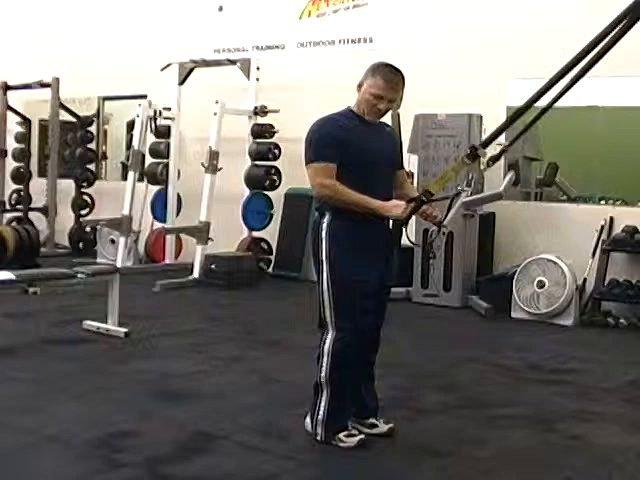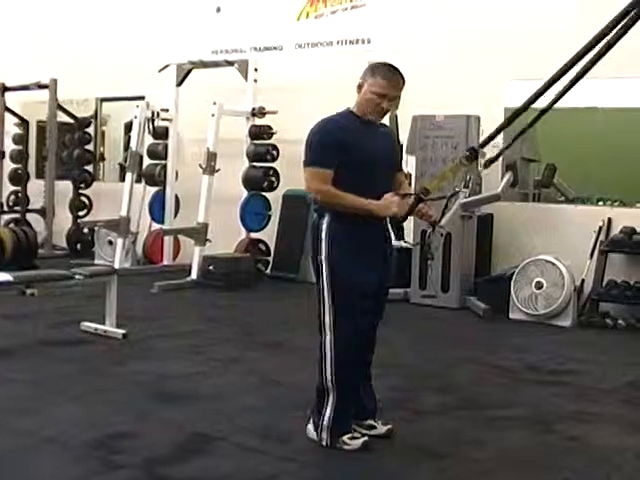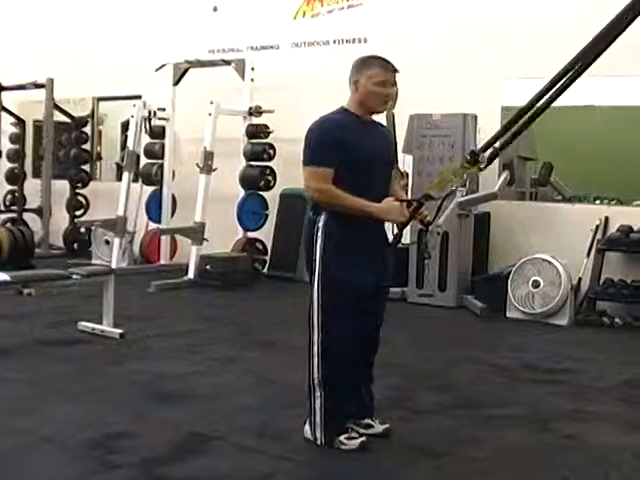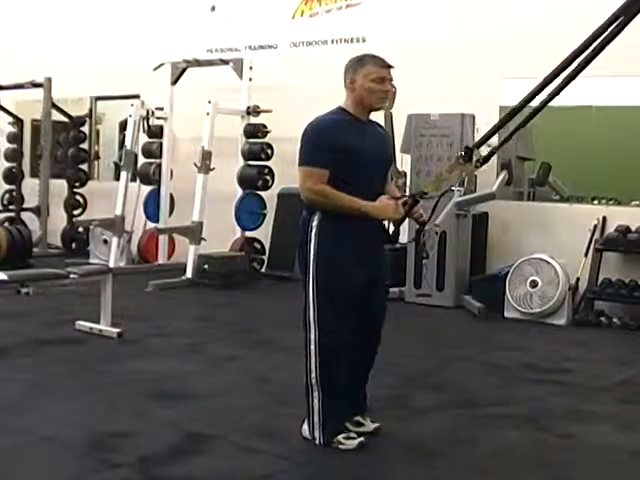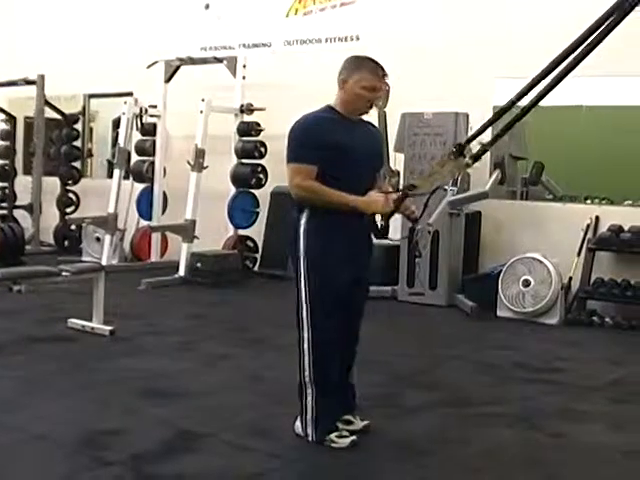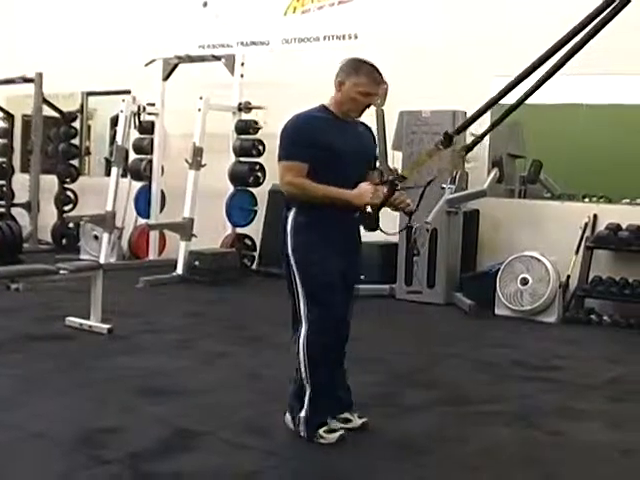
dt=0.2s
person 1, frame 1
left shoulder: (389, 136)
right shoulder: (329, 129)
left elbow: (399, 182)
right elbow: (322, 185)
left wrist: (420, 205)
right wrist: (382, 206)
left hip: (377, 239)
right hip: (340, 237)
left knee: (368, 329)
right knee: (342, 329)
left ankle: (362, 410)
right ankle: (326, 418)
person 1, frame 2
left shoulder: (388, 136)
right shoulder: (330, 131)
left elbow: (397, 182)
right elbow: (318, 188)
left wrist: (413, 204)
right wrist: (377, 207)
left hip: (375, 240)
right hip: (340, 239)
left knee: (365, 331)
right knee: (341, 332)
left ankle: (361, 411)
right ankle: (329, 423)
person 1, frame 3
left shoulder: (383, 134)
right shoulder: (328, 129)
right elbow: (316, 189)
left wrist: (404, 205)
right wrist: (376, 209)
left hip: (372, 241)
right hip: (335, 240)
left knee: (367, 331)
right knee: (332, 333)
left ankle: (358, 411)
right ankle: (325, 423)
person 1, frame 4
left shoulder: (380, 135)
right shoulder: (324, 129)
right elbow: (311, 189)
left wrist: (401, 204)
right wrist: (371, 208)
left hip: (369, 241)
right hip: (330, 241)
left knee: (368, 329)
right knee: (328, 334)
left ankle: (352, 409)
right ankle: (323, 423)
person 1, frame 5
left shoulder: (372, 134)
right shoulder: (312, 127)
right elbow: (299, 185)
left wrist: (395, 202)
right wrist: (360, 202)
left hip: (357, 237)
right hip: (319, 237)
left knee: (347, 328)
right knee: (321, 330)
left ankle: (340, 406)
right ankle: (316, 420)
person 1, frame 6
left shoulder: (364, 134)
right shoulder: (304, 126)
left elbow: (368, 182)
right elbow: (290, 182)
left wrist: (390, 198)
right wrist: (350, 196)
left hip: (346, 233)
right hip: (309, 232)
left knee: (337, 323)
right knee: (317, 323)
left ankle: (334, 403)
right ankle: (307, 413)
